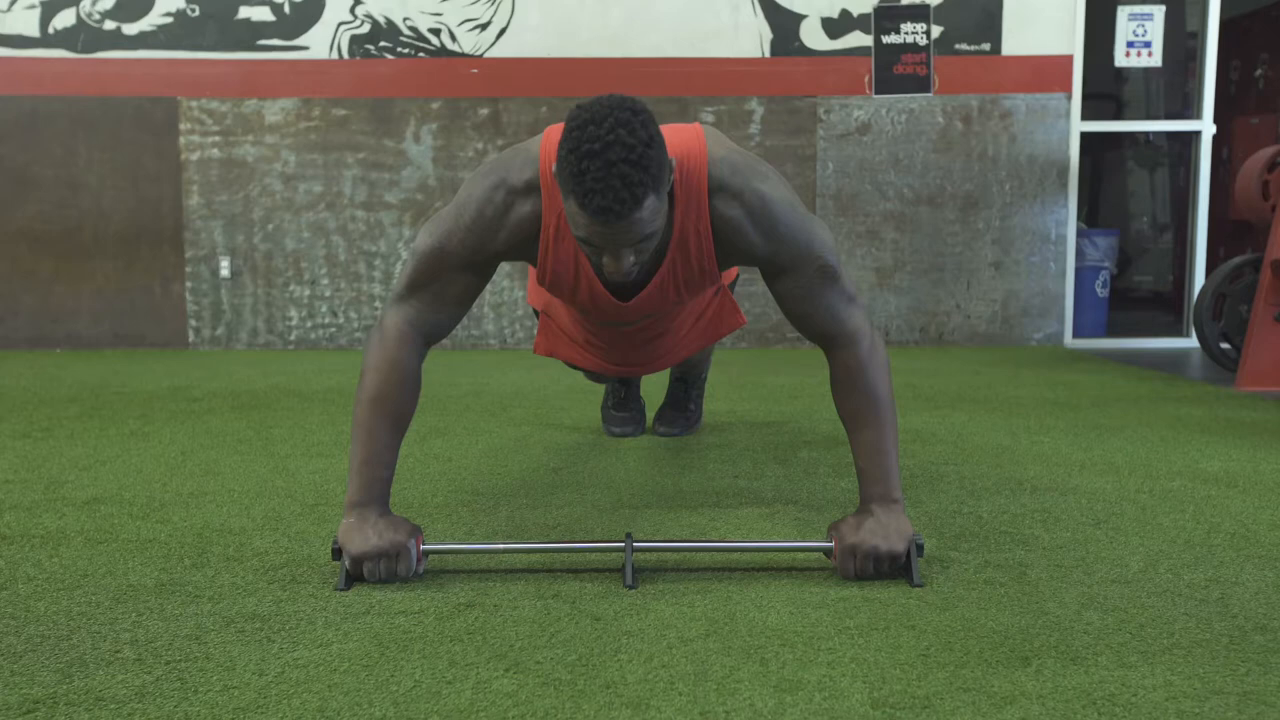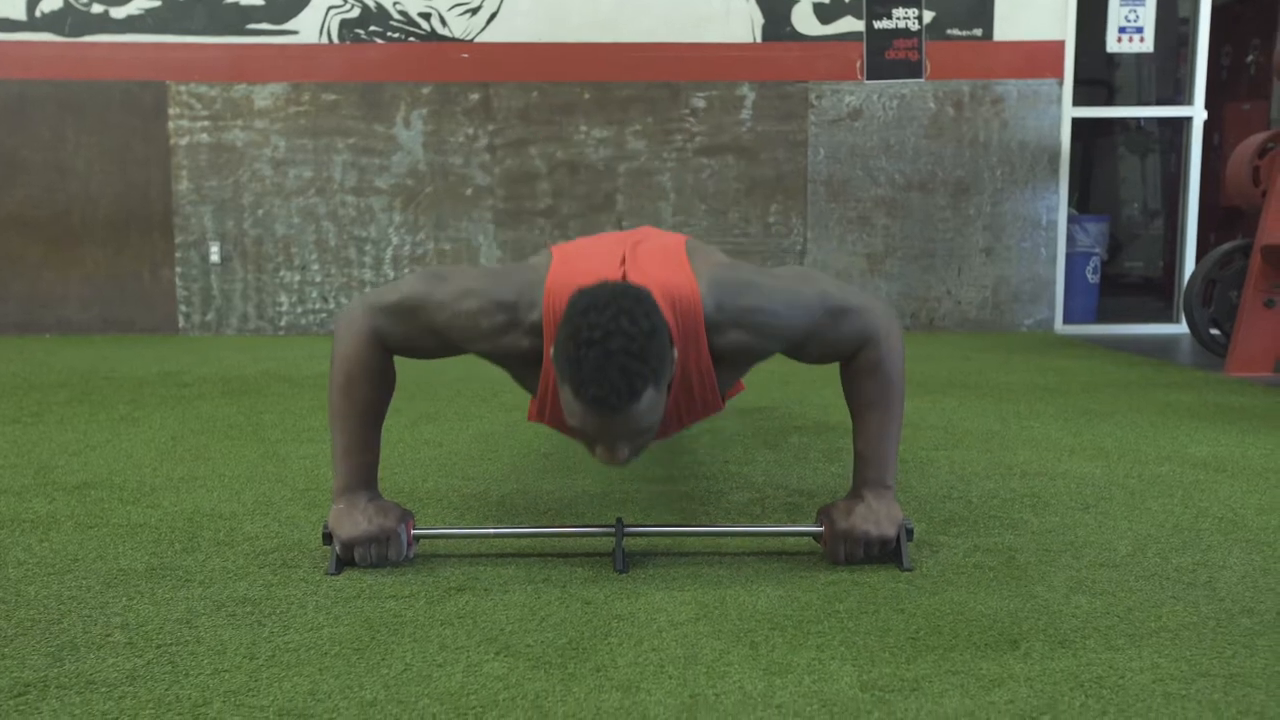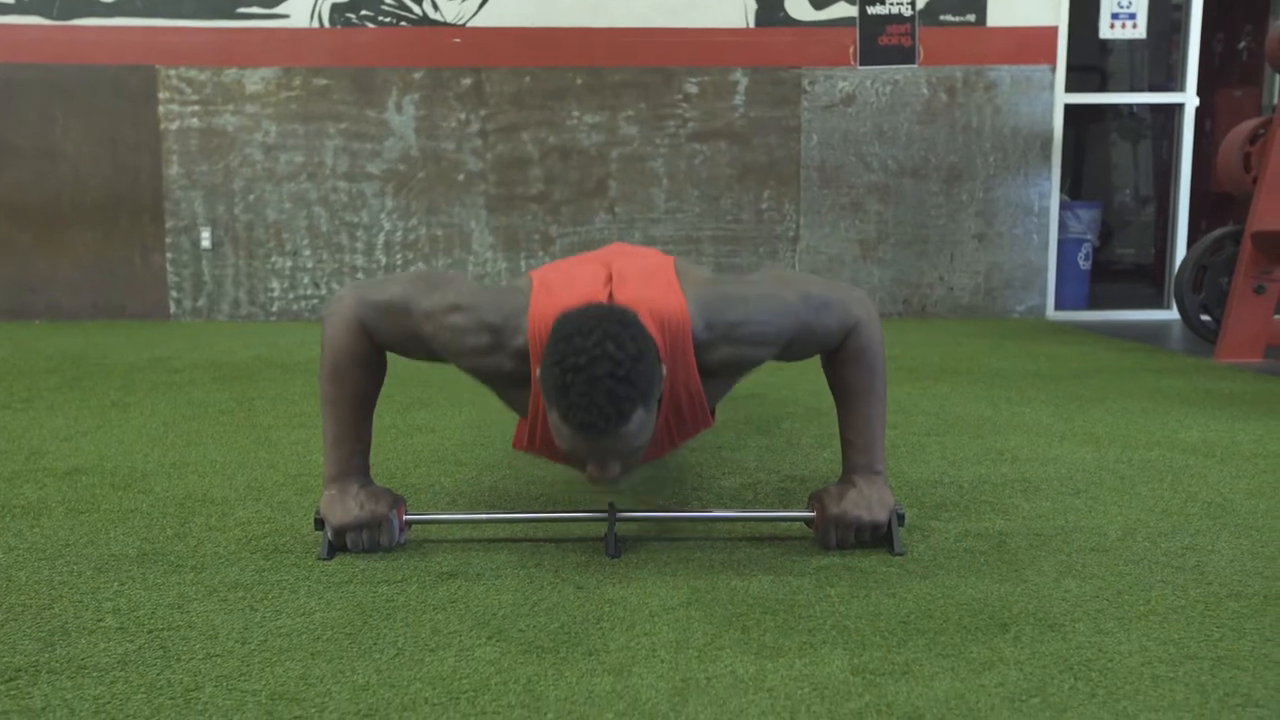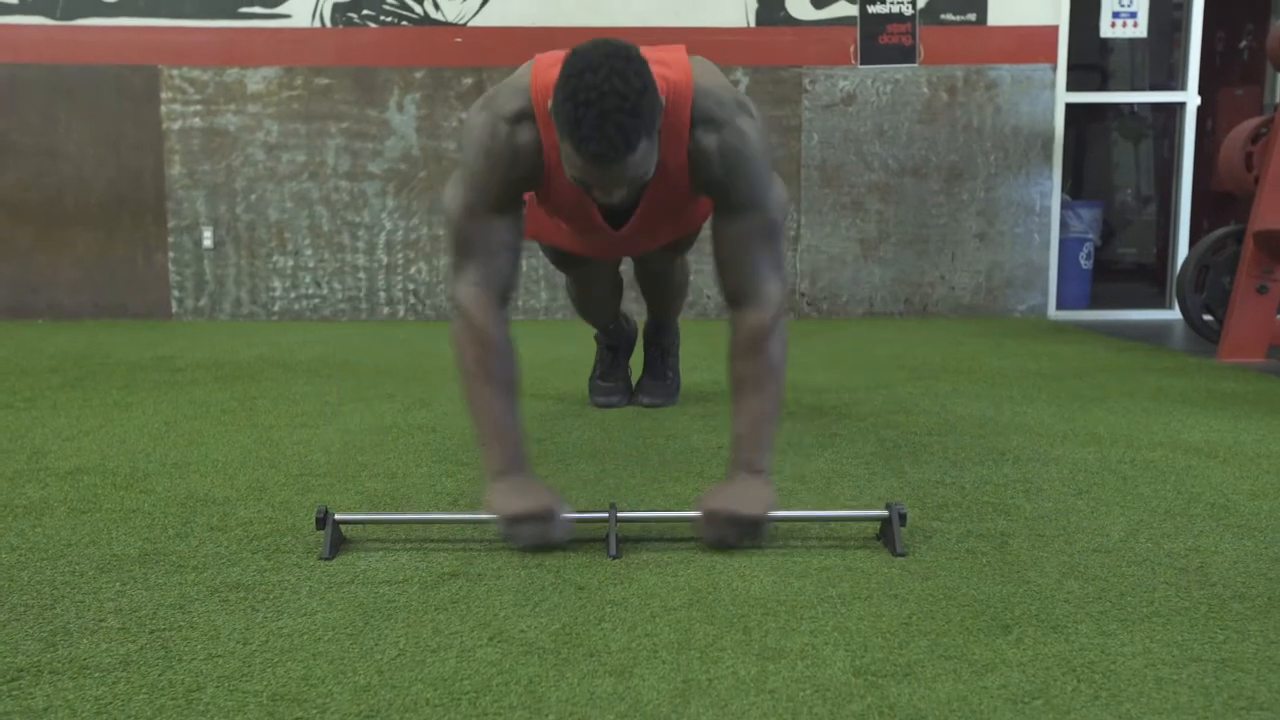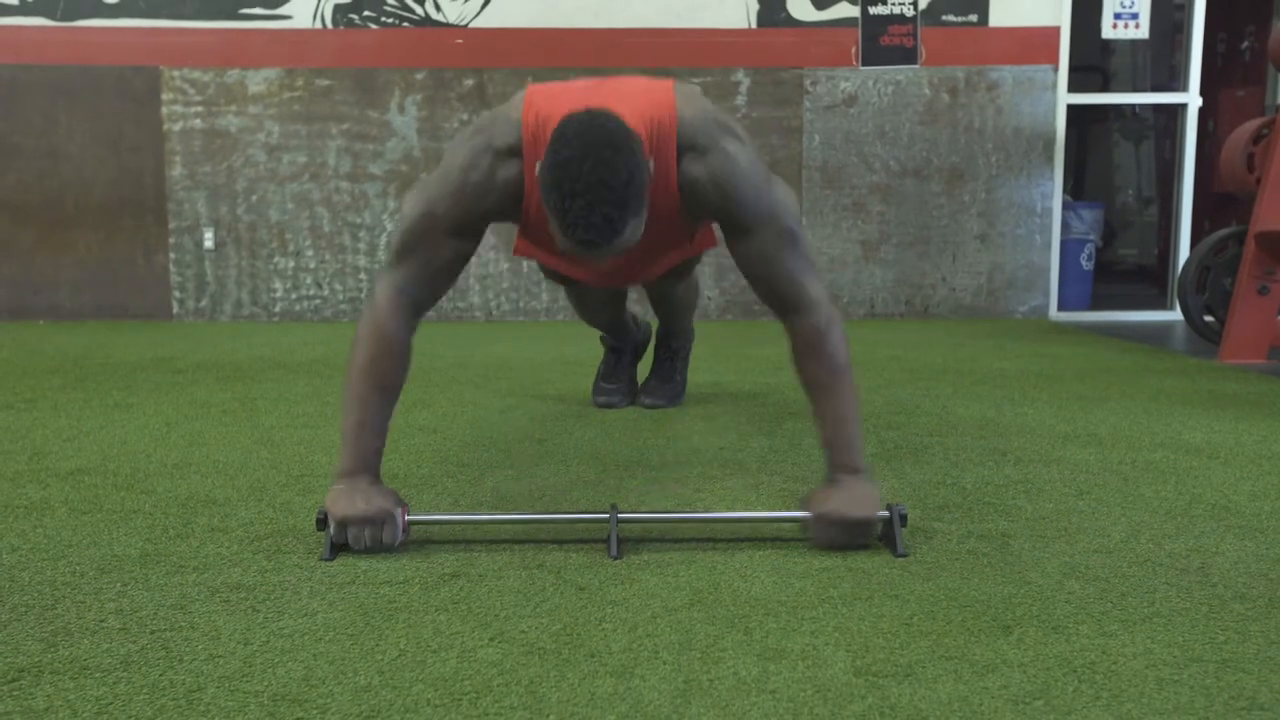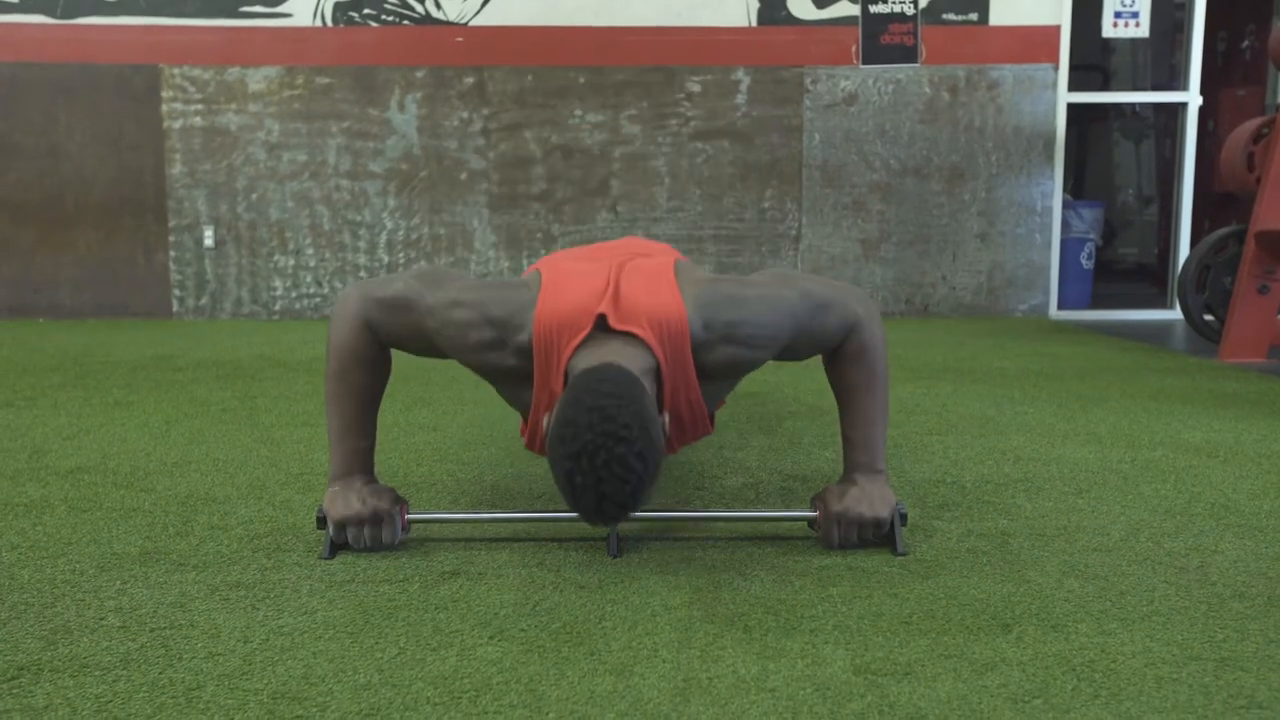
dt=0.5s
person 1, frame 1
left shoulder: (739, 197)
right shoulder: (509, 199)
left elbow: (847, 334)
right elbow: (405, 328)
left wrist: (882, 503)
right wrist: (365, 508)
left hip: (688, 301)
right hip: (583, 318)
left ankle: (688, 377)
right ankle: (619, 383)
person 1, frame 2
left shoulder: (728, 318)
right shoulder: (513, 318)
left elbow: (876, 328)
right elbow: (360, 323)
left wrist: (874, 491)
right wrist: (353, 495)
right hip: (563, 300)
person 1, frame 3
left shoulder: (716, 328)
right shoulder: (502, 334)
left elbow: (855, 315)
right elbow: (350, 310)
left wrist: (865, 477)
right wrist: (346, 483)
person 1, frame 4
left shoulder: (722, 129)
right shoulder: (506, 127)
left elbow: (757, 302)
right elbow: (479, 299)
left wrist: (749, 470)
right wrist: (508, 474)
left ankle: (663, 337)
right ankle: (611, 338)
person 1, frame 5
left shoulder: (710, 159)
right shoulder: (494, 162)
left elbow: (805, 304)
right elbow: (395, 302)
left wrist: (849, 469)
right wrist: (355, 472)
left ankle: (673, 344)
right ankle: (619, 344)
person 1, frame 6
left shoulder: (715, 333)
right shoulder: (508, 334)
left elbow: (858, 317)
right elbow: (355, 310)
left wrist: (866, 475)
right wrist: (349, 478)
